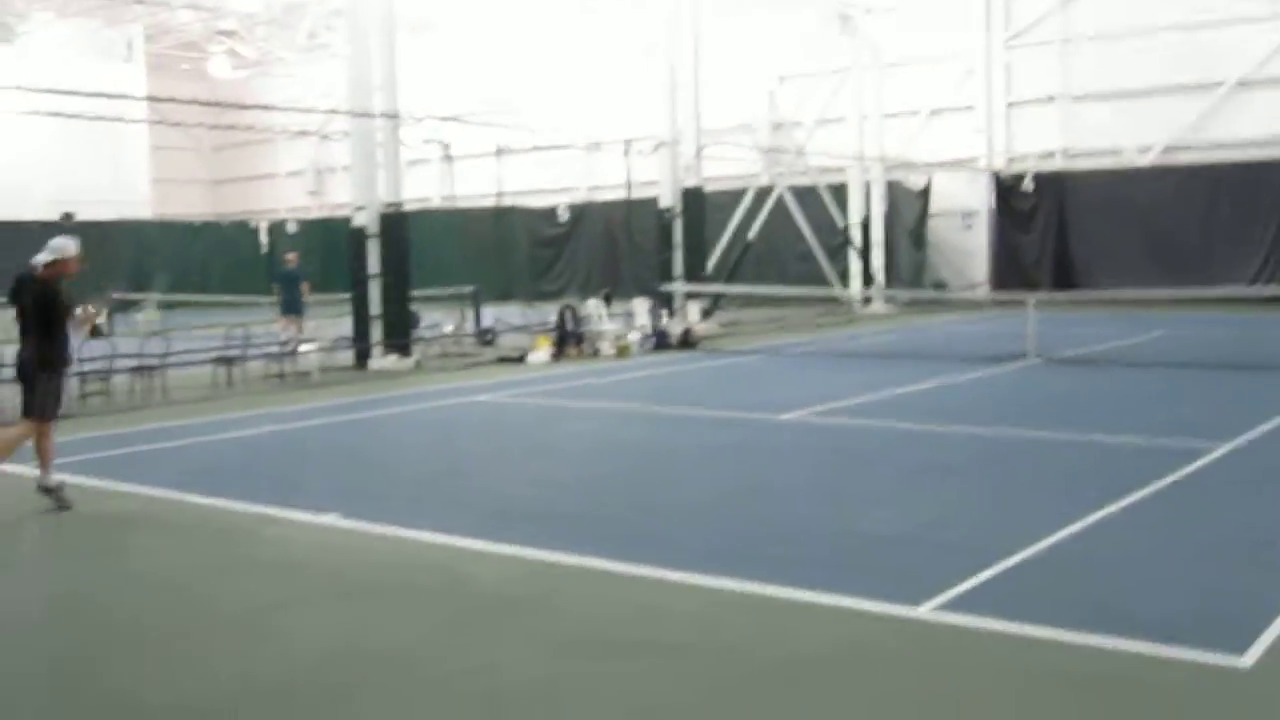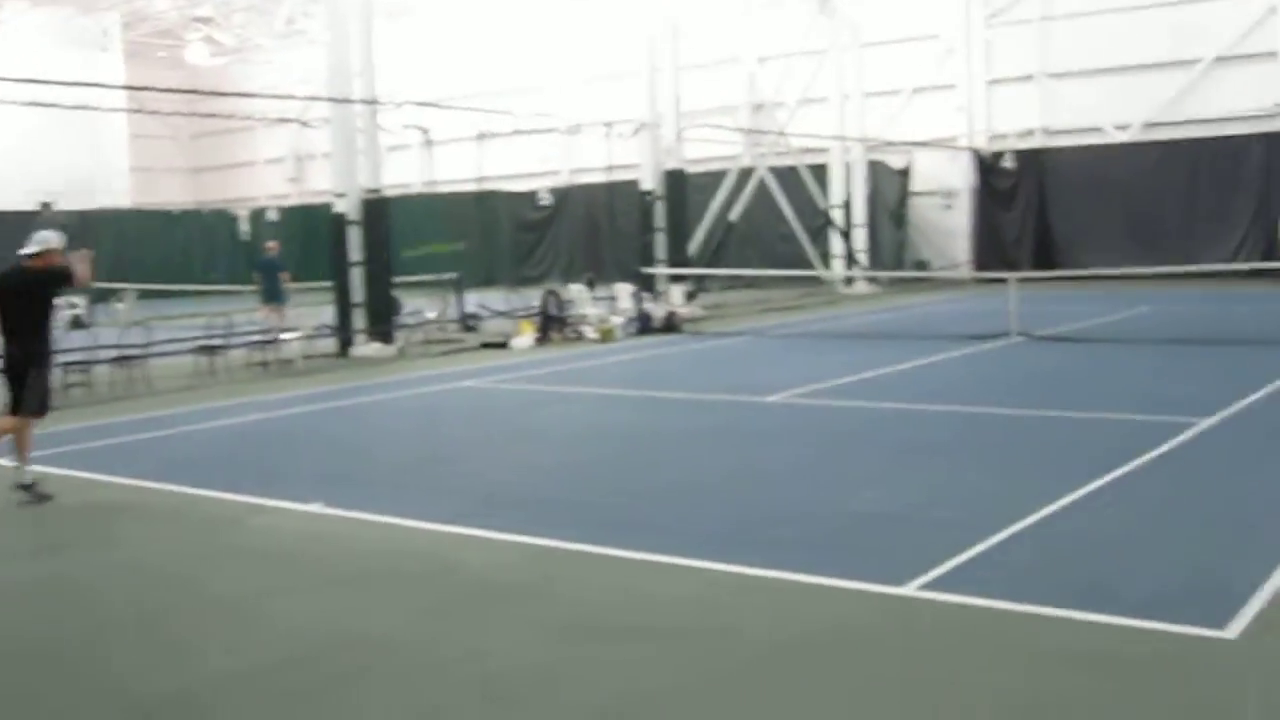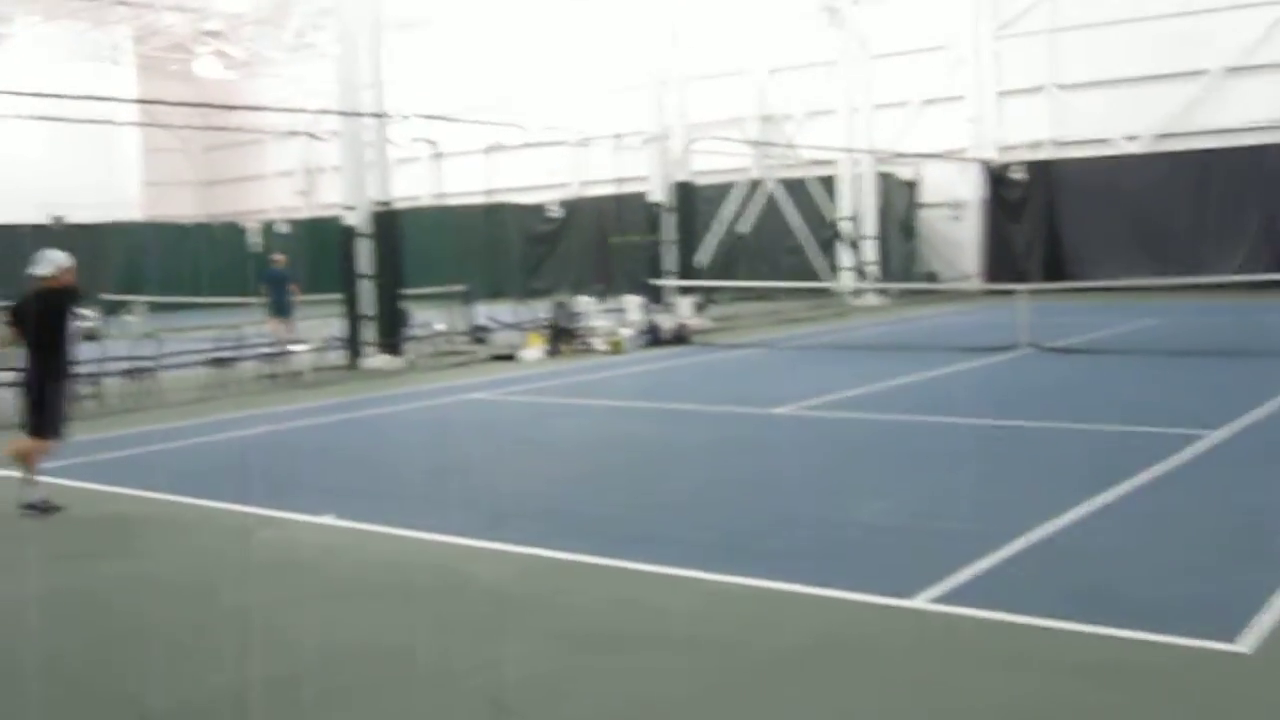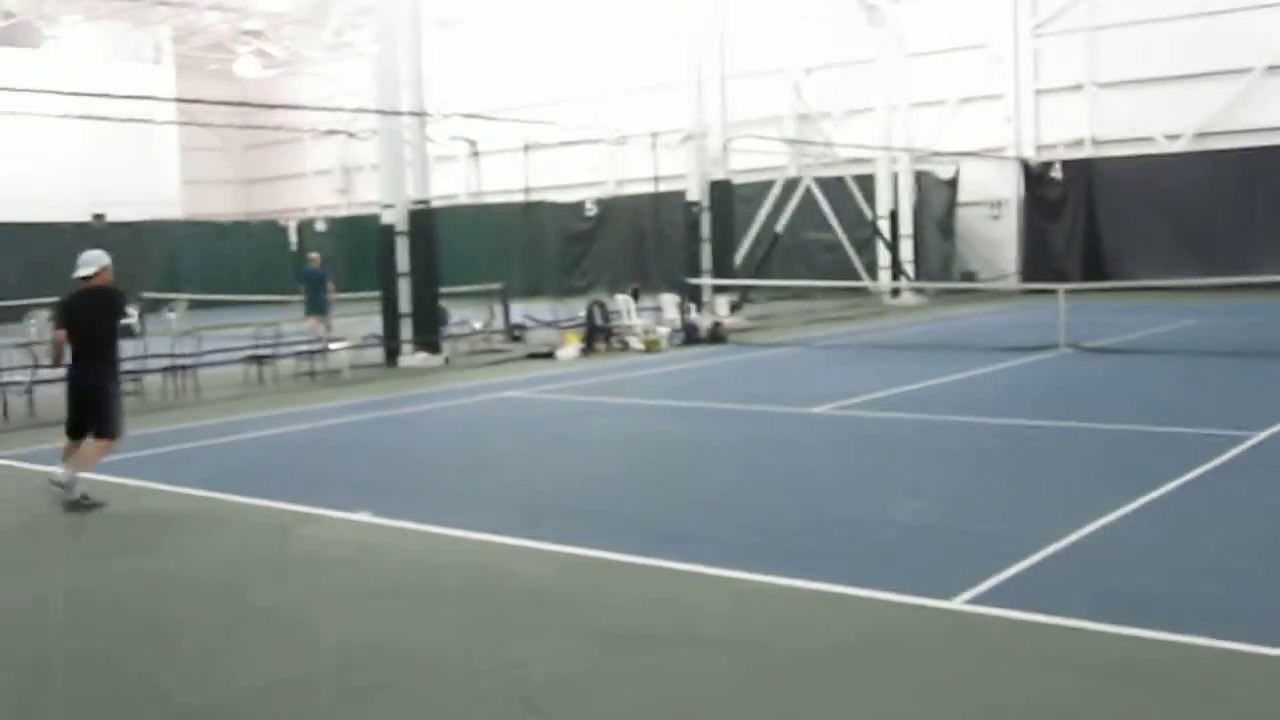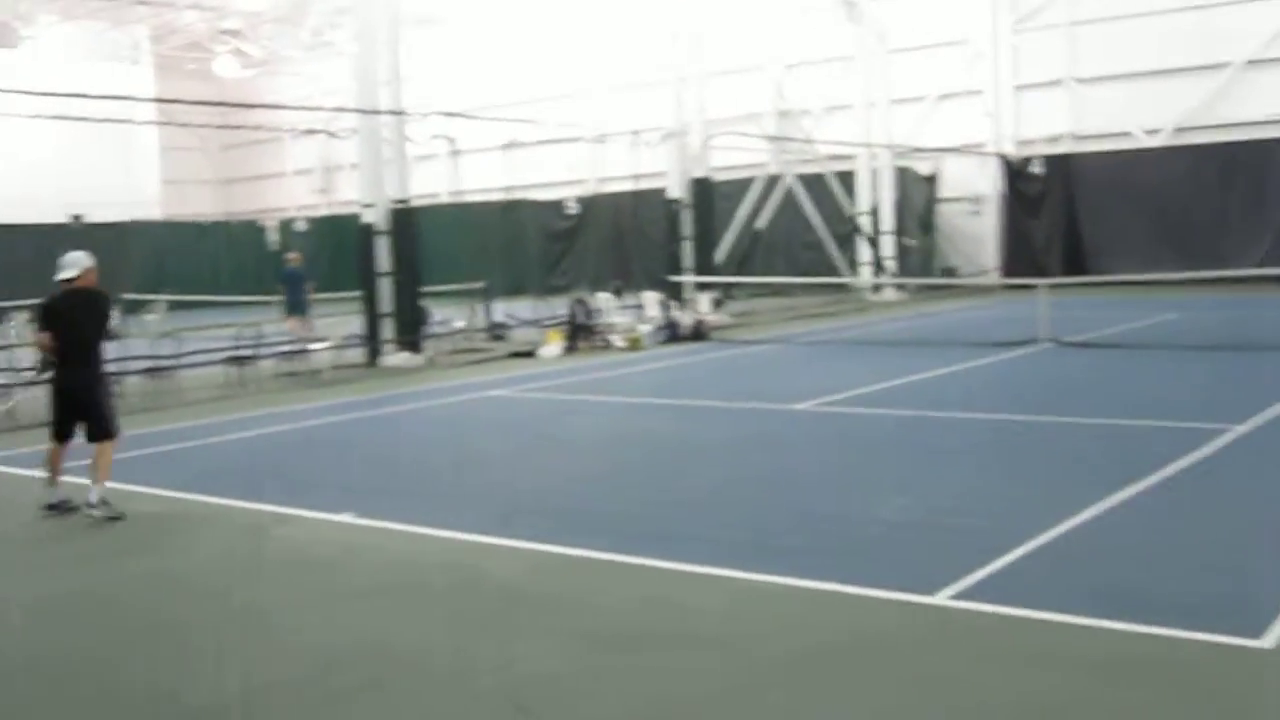
dt=0.1s
person 1, frame 1
left shoulder: (26, 280)
right shoulder: (49, 290)
right elbow: (72, 320)
right wrist: (88, 317)
left hip: (36, 363)
right hip: (44, 366)
left knee: (44, 423)
right knee: (31, 425)
left ankle: (47, 480)
person 1, frame 2
right shoulder: (47, 275)
right elbow: (82, 279)
right wrist: (81, 260)
right hip: (33, 361)
left knee: (25, 419)
left ankle: (25, 476)
person 1, frame 3
left shoulder: (24, 303)
right shoulder: (62, 294)
right elbow: (72, 293)
left hip: (36, 378)
right hip: (52, 380)
left knee: (34, 436)
right knee: (45, 440)
left ankle: (32, 494)
person 1, frame 4
left shoulder: (68, 302)
right shoulder: (114, 295)
left elbow: (59, 338)
left wrist: (59, 354)
left hip: (78, 377)
right hip: (104, 377)
left knee: (75, 436)
right knee: (105, 438)
left ankle: (74, 494)
right ankle: (66, 475)
person 1, frame 5
left shoulder: (49, 304)
right shoulder: (99, 298)
left elbow: (43, 341)
left wrist: (54, 357)
left hip: (62, 380)
right hip: (90, 379)
left knee: (60, 439)
right knee: (106, 438)
left ankle: (54, 497)
right ankle: (96, 498)
